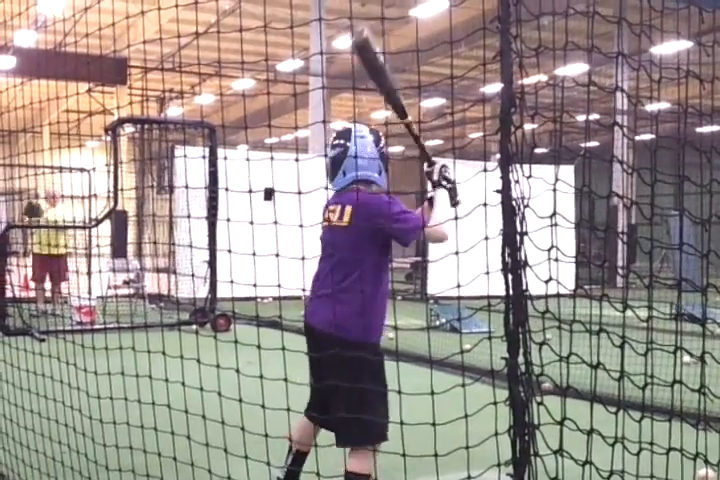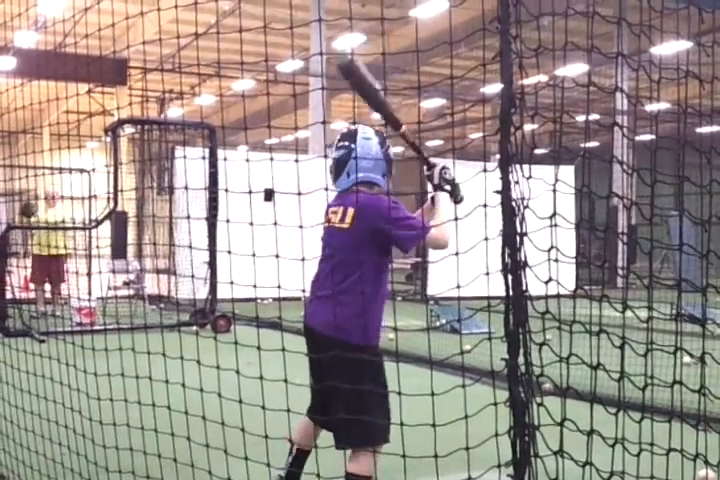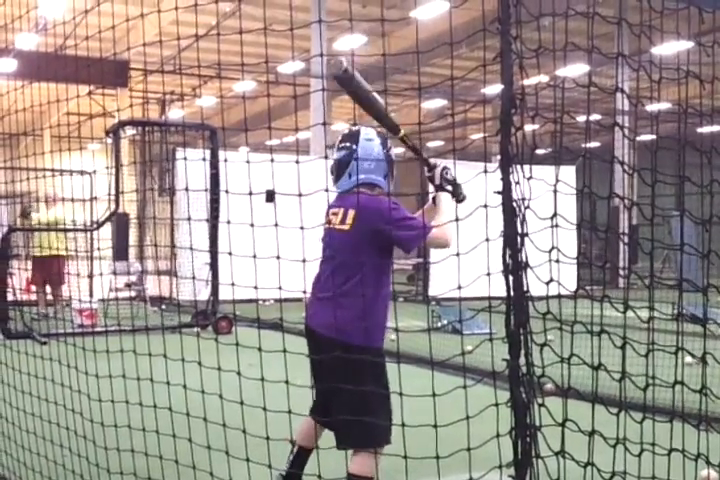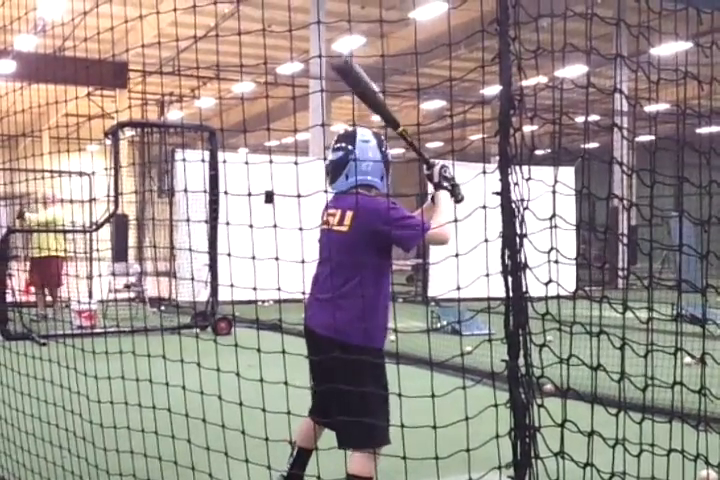
dt=0.1s
person 1, frame 1
left shoulder: (337, 204)
right shoulder: (375, 204)
left elbow: (405, 222)
right elbow: (438, 232)
left wrist: (432, 199)
left hip: (320, 322)
right hip: (352, 330)
left knee: (320, 408)
right knee: (367, 429)
person 1, frame 2
left shoulder: (338, 205)
right shoulder: (377, 207)
left elbow: (406, 225)
right elbow: (439, 238)
left wrist: (435, 198)
right wrist: (443, 191)
left hip: (319, 323)
right hip: (351, 332)
left knee: (321, 408)
right knee: (368, 432)
person 1, frame 3
left shoulder: (339, 206)
right shoulder: (377, 208)
left elbow: (405, 225)
right elbow: (441, 237)
left wrist: (437, 199)
right wrist: (445, 191)
left hip: (320, 326)
right hip: (354, 334)
left knee: (324, 408)
right knee: (370, 433)
person 1, frame 4
left shoulder: (334, 207)
right shoulder: (376, 209)
left elbow: (404, 225)
right elbow: (440, 234)
left wrist: (436, 198)
right wrist: (444, 189)
left hip: (319, 326)
right hip: (354, 335)
left knee: (323, 409)
right knee: (369, 433)
person 2, frame 1
left shoulder: (62, 211)
left elbow: (57, 221)
left wrist: (43, 214)
left hip: (57, 251)
right hip: (39, 250)
left knee: (56, 281)
right knee: (39, 280)
left ankle: (56, 308)
right ankle: (40, 308)
person 2, frame 2
left shoulder: (60, 211)
right shoulder: (40, 211)
left elbow: (53, 220)
left wrist: (37, 214)
left hip: (56, 252)
right hip: (39, 252)
left knee: (56, 282)
right knee: (38, 281)
left ankle: (56, 309)
right ankle: (40, 309)
person 2, frame 3
left shoulder: (59, 212)
right shoulder: (41, 213)
left elbow: (46, 219)
right elbow: (34, 227)
left wrist: (31, 215)
right wrist: (31, 219)
left hip: (56, 253)
right hip: (38, 253)
left knee: (55, 283)
right knee: (39, 283)
left ankle: (58, 309)
right ankle: (42, 311)
person 2, frame 4
left shoulder: (56, 213)
right shoulder: (40, 214)
left elbow: (40, 219)
right elbow: (30, 228)
left wrist: (25, 215)
right wrist: (25, 219)
left hip: (53, 254)
right hip: (37, 254)
left knee: (52, 284)
right knee: (38, 285)
right ankle: (41, 312)
